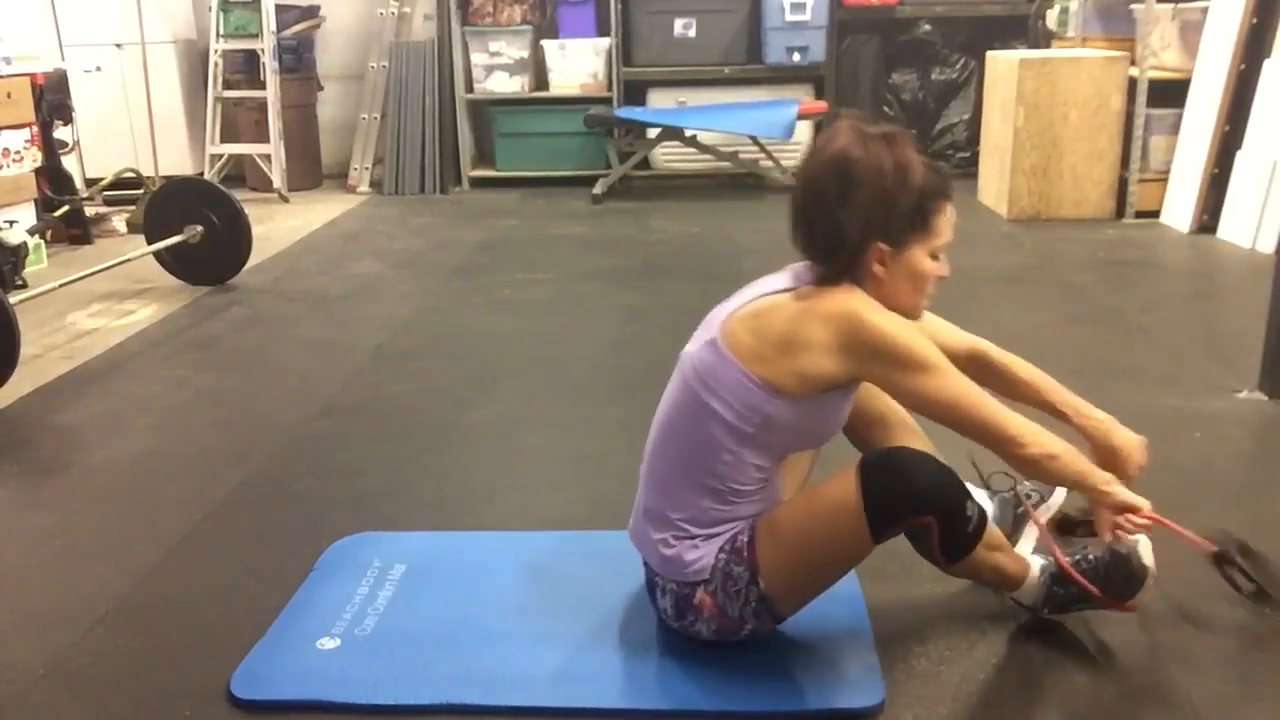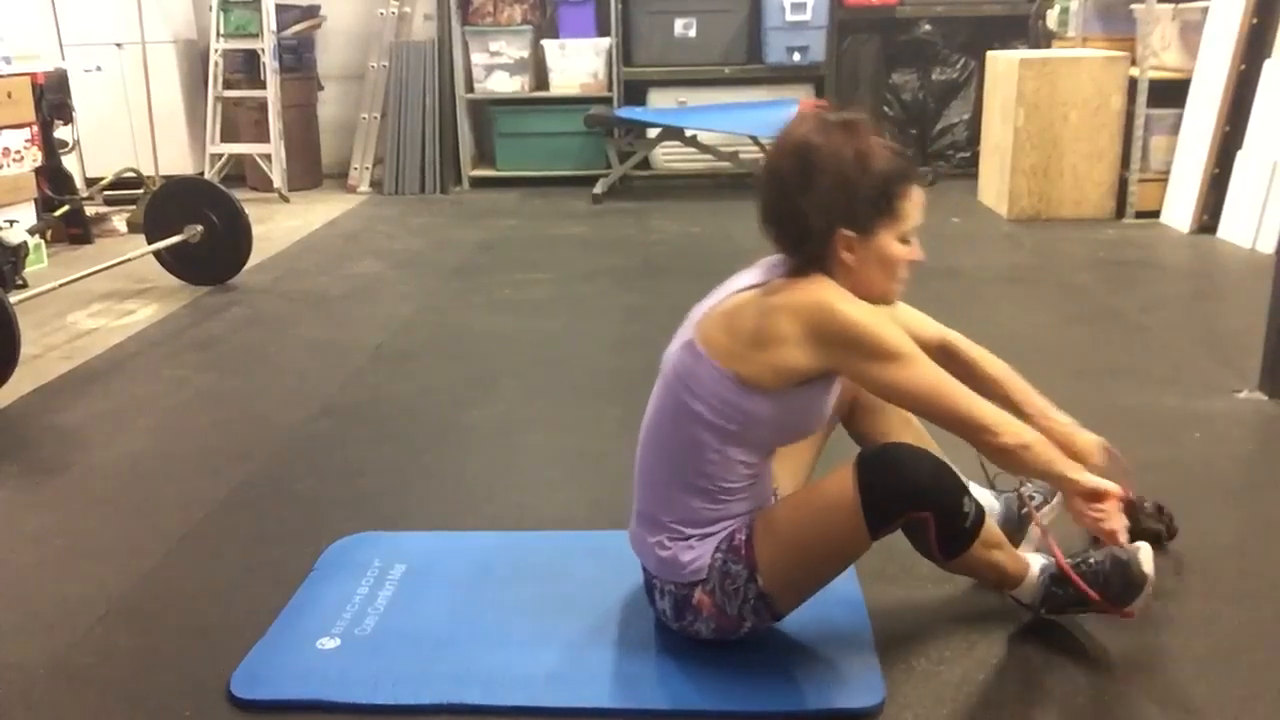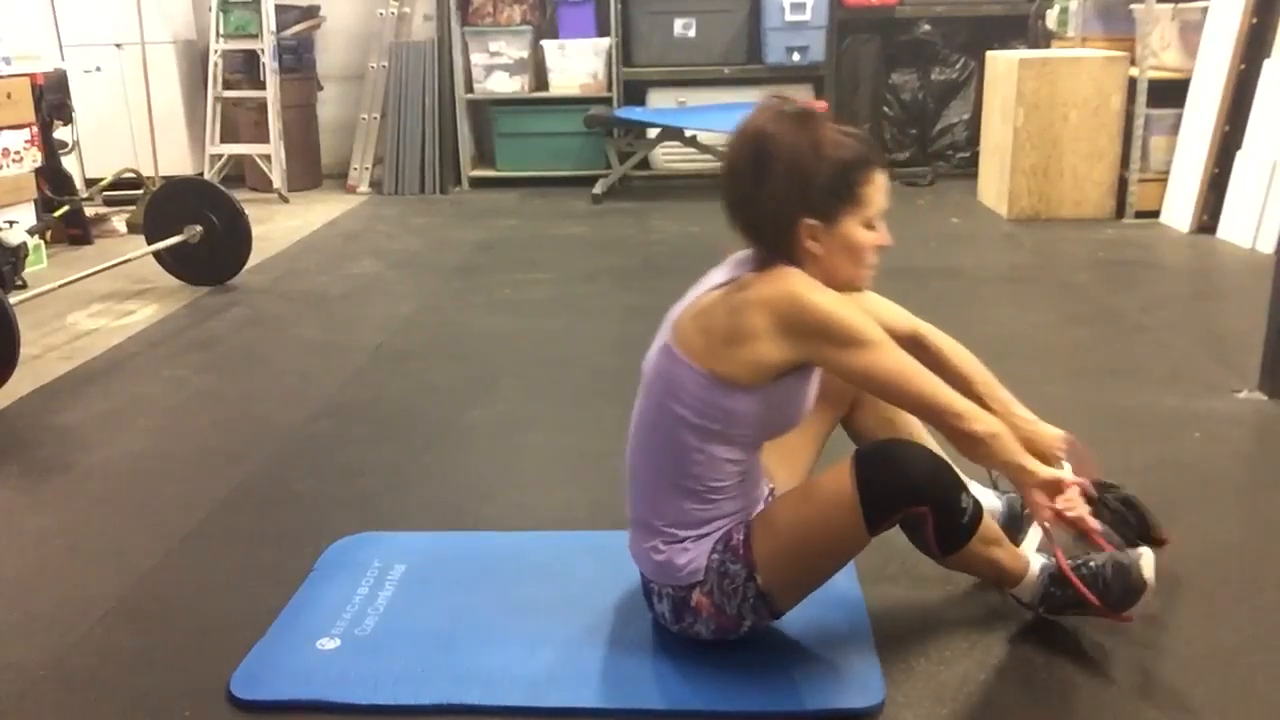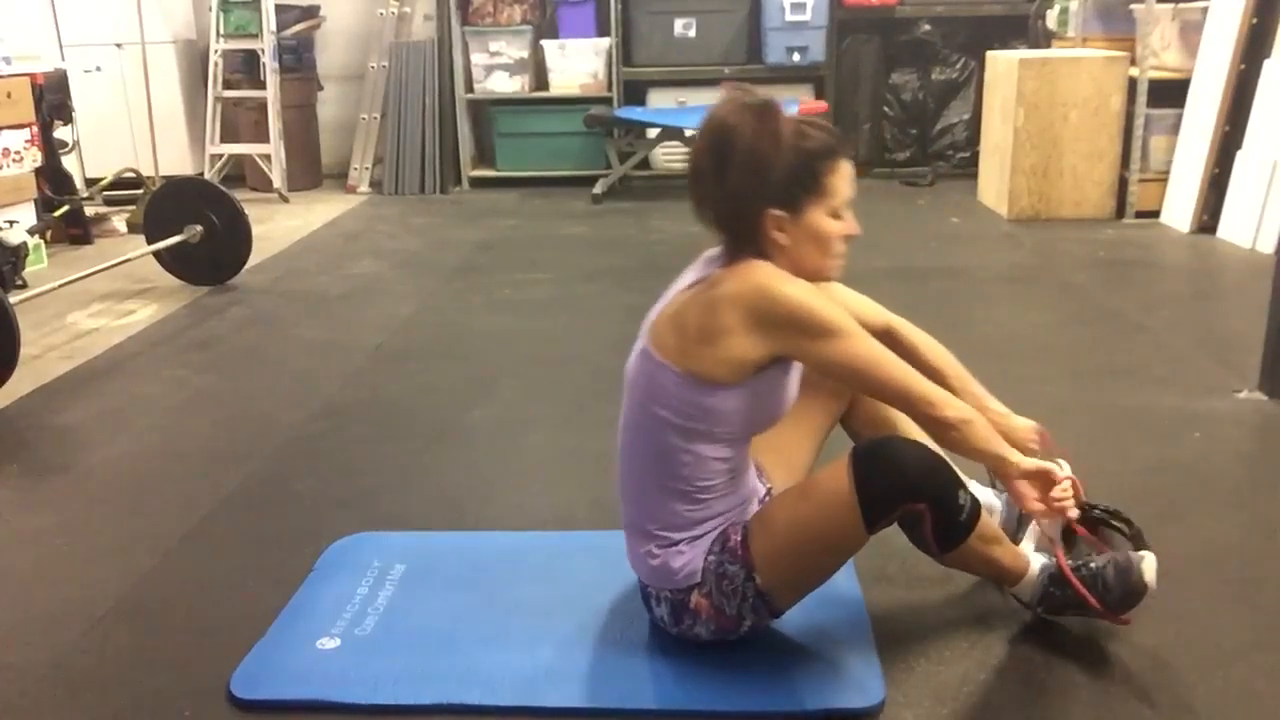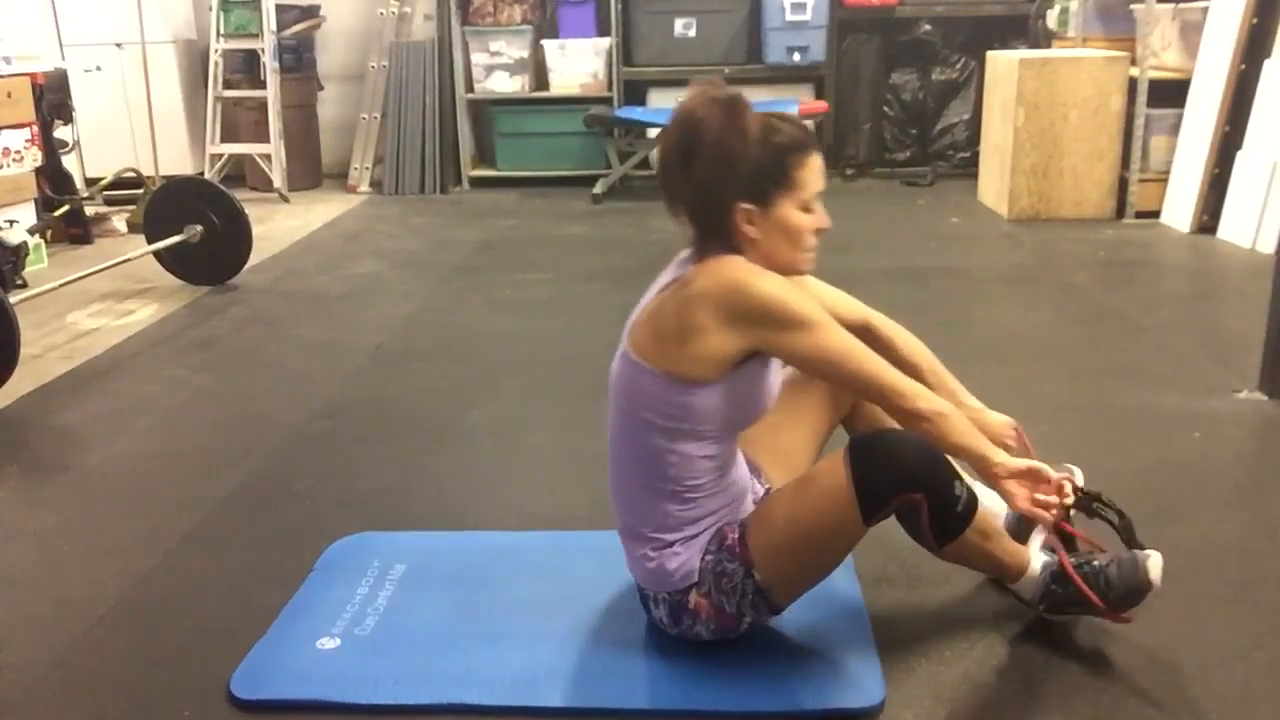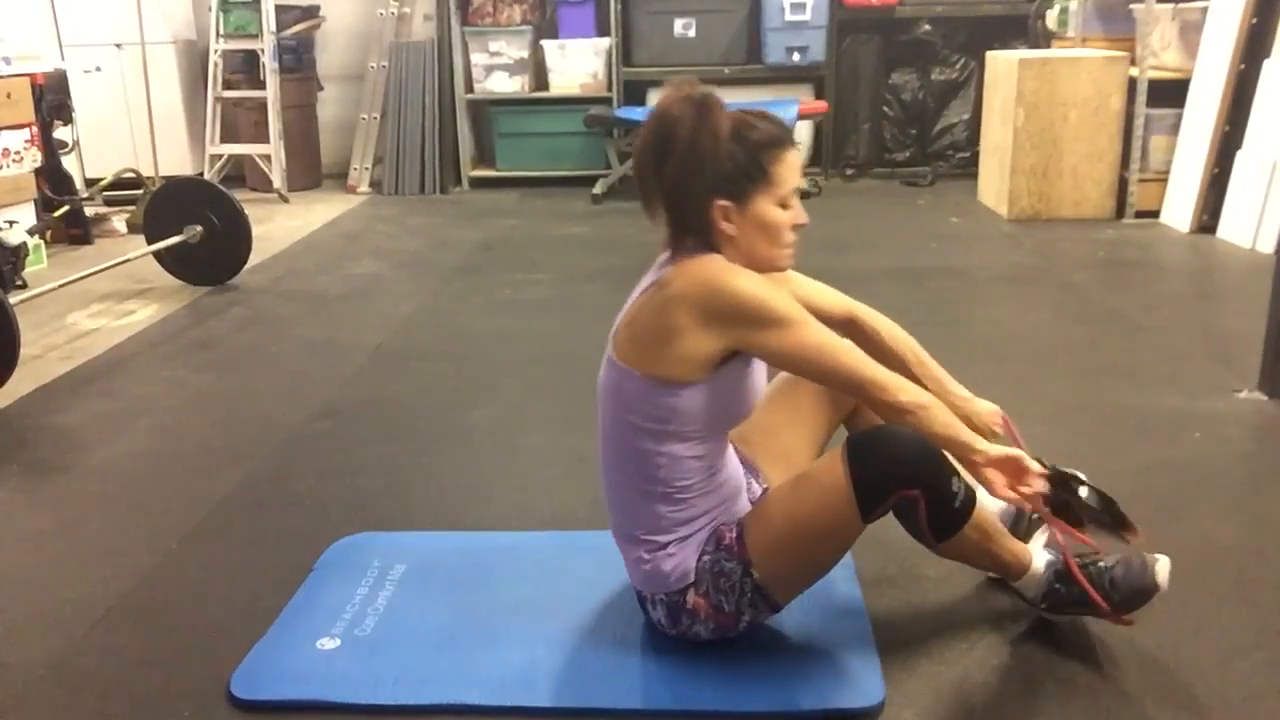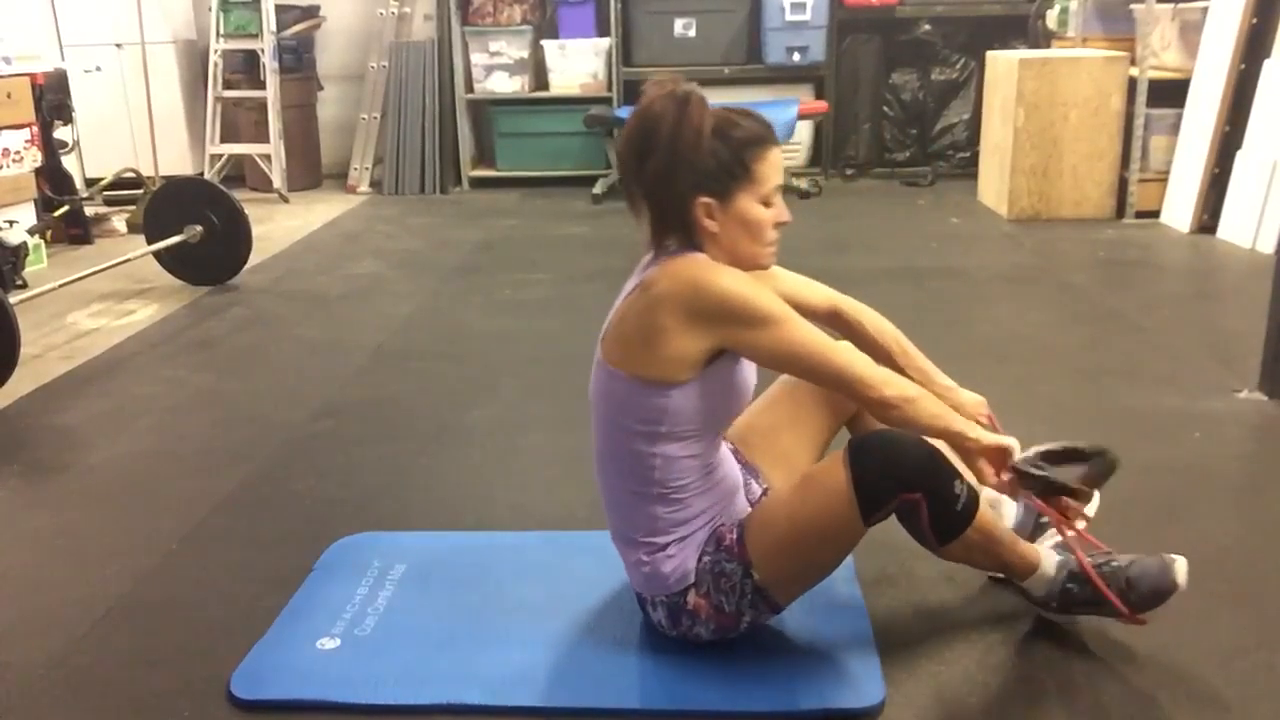
dt=0.1s
person 1, frame 1
left shoulder: (825, 289)
right shoulder: (849, 322)
left elbow: (976, 353)
right elbow: (1022, 447)
left wrist: (1098, 425)
right wrist: (1108, 489)
left hip: (700, 537)
right hip: (705, 586)
right knee: (909, 483)
left ankle: (978, 517)
right ankle: (1037, 586)
person 1, frame 2
left shoulder: (805, 278)
right shoulder: (823, 311)
left elbow: (949, 348)
right elbow: (995, 434)
left wrist: (1062, 428)
right wrist: (1076, 482)
left hip: (716, 525)
right hip: (703, 584)
right knee: (906, 476)
left ankle: (981, 514)
right ankle: (1036, 584)
person 1, frame 3
left shoulder: (776, 274)
right shoulder: (791, 303)
left elbow: (919, 335)
right elbow: (964, 424)
left wrist: (1024, 425)
right wrist: (1033, 472)
left hip: (709, 532)
right hip: (702, 585)
left knee: (850, 375)
right knee: (903, 472)
left ankle: (984, 513)
right ankle: (1037, 584)
person 1, frame 4
left shoulder: (754, 267)
right shoulder: (767, 295)
left elbow: (893, 332)
right elbow: (935, 411)
left wrist: (997, 416)
right wrist: (1012, 464)
left hip: (720, 514)
right hip: (700, 588)
left knee: (854, 368)
right knee: (903, 470)
left ankle: (989, 514)
right ankle: (1037, 584)
person 1, frame 5
left shoulder: (729, 265)
right shoulder: (738, 291)
left elbow: (873, 327)
right elbow: (913, 406)
left wrist: (973, 414)
right wrist: (994, 461)
left hip: (714, 516)
right hip: (698, 587)
left knee: (849, 366)
right knee: (897, 460)
left ankle: (990, 516)
right ankle: (1038, 582)
person 1, frame 6
left shoulder: (711, 263)
right shoulder: (717, 289)
left elbow: (858, 319)
right elbow: (891, 398)
left wrist: (959, 403)
right wrist: (979, 451)
left hip: (711, 510)
right hip: (695, 585)
left knee: (851, 371)
right knee: (896, 457)
left ankle: (994, 515)
right ankle: (1039, 579)
person 1, frame 7
left shoulder: (698, 263)
right shoulder: (701, 289)
left elbow: (844, 313)
right elbow: (882, 395)
left wrist: (948, 395)
right wrist: (971, 437)
left hip: (712, 513)
right hip: (695, 586)
left knee: (847, 370)
right knee: (897, 462)
left ankle: (1001, 519)
right ankle: (1049, 580)
